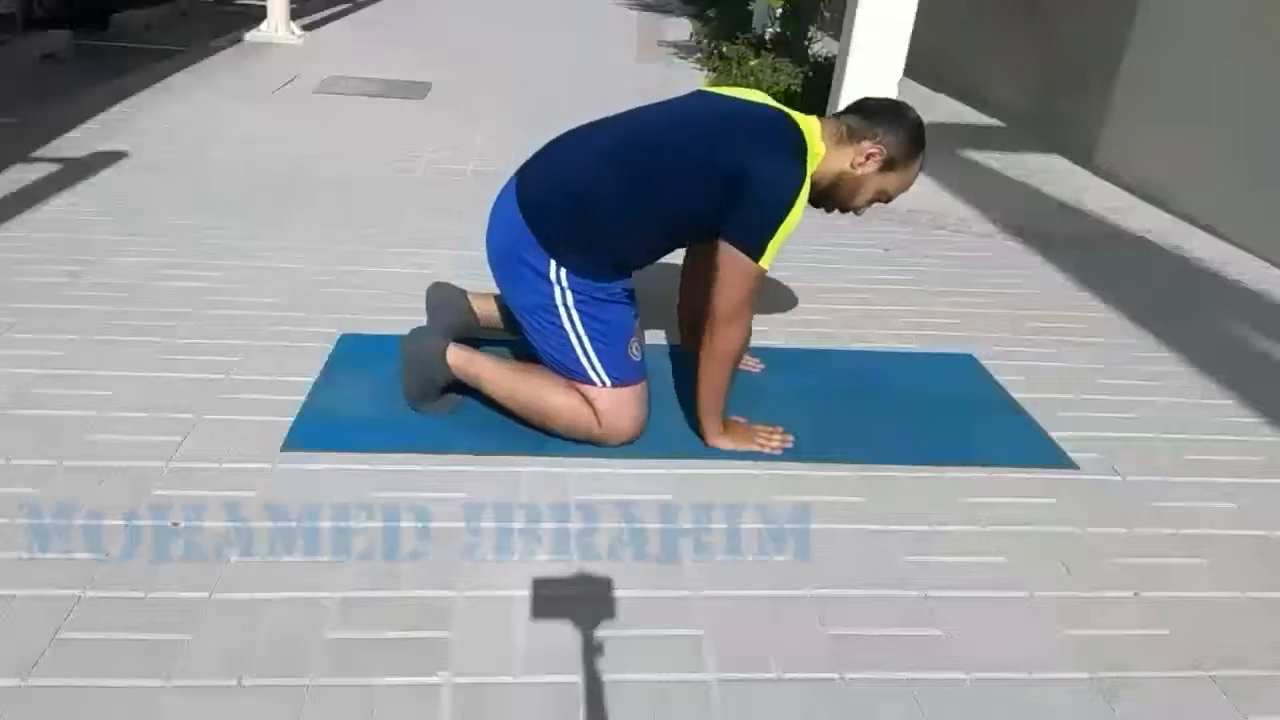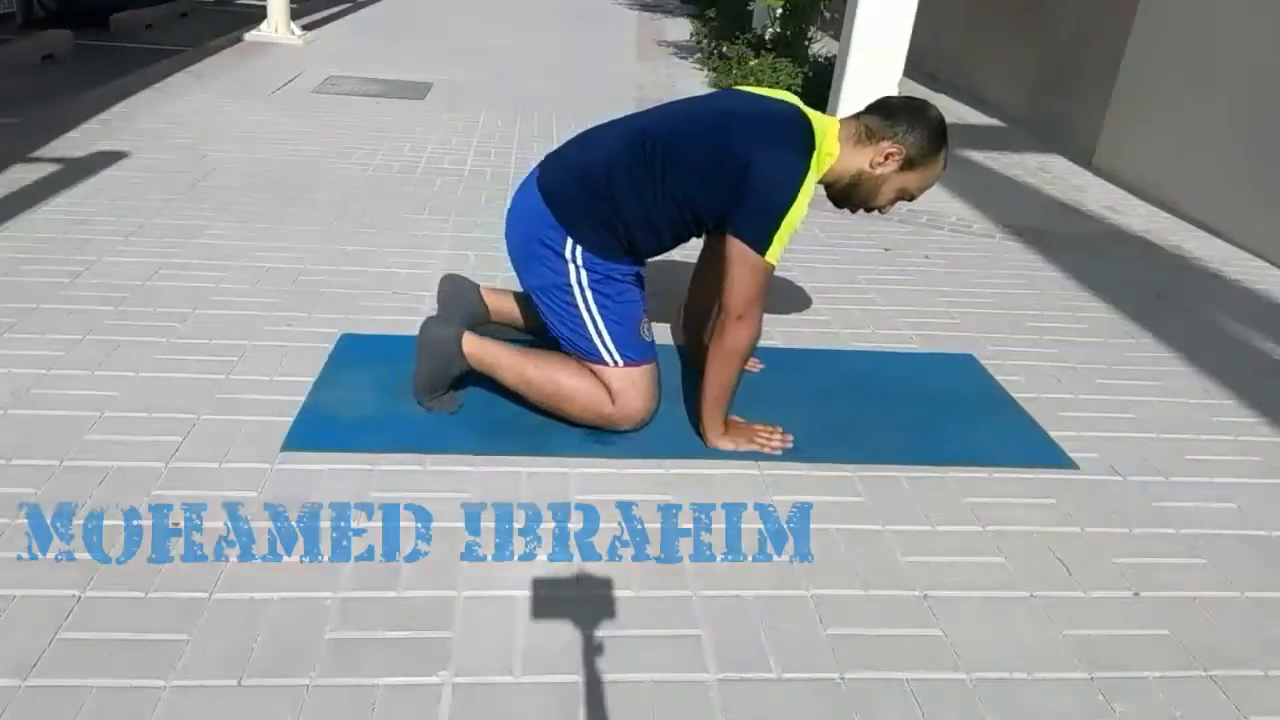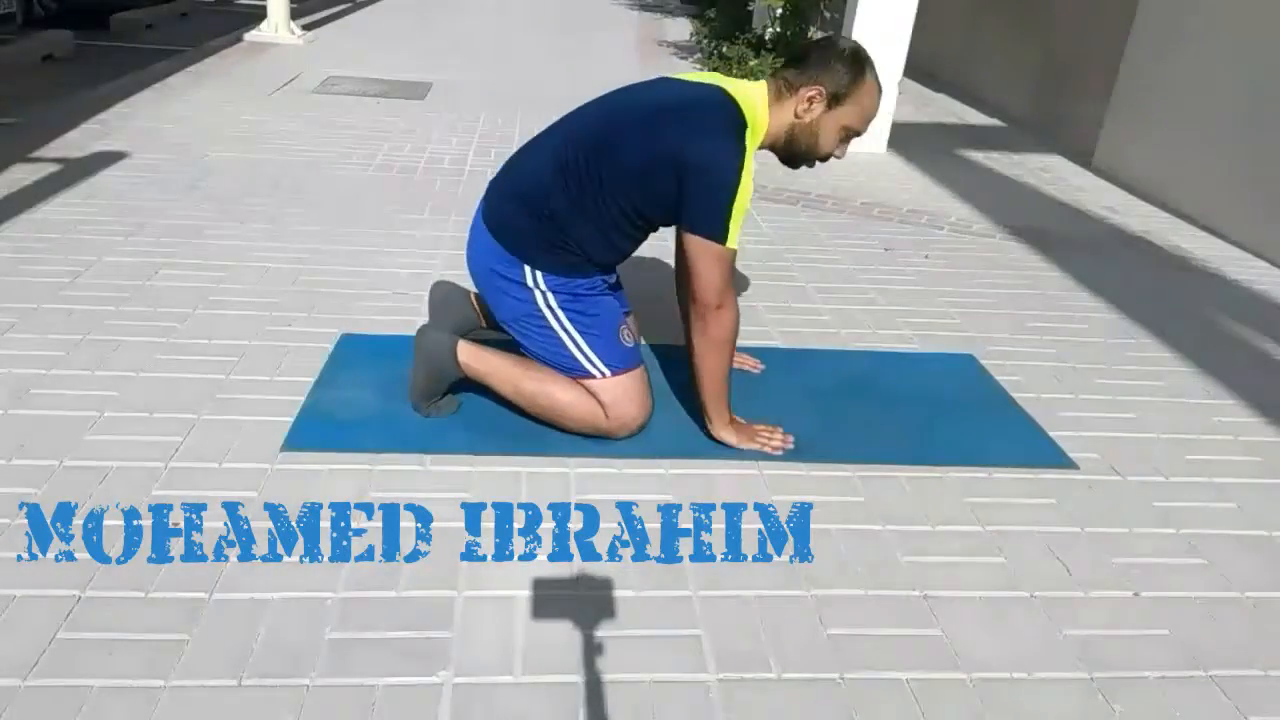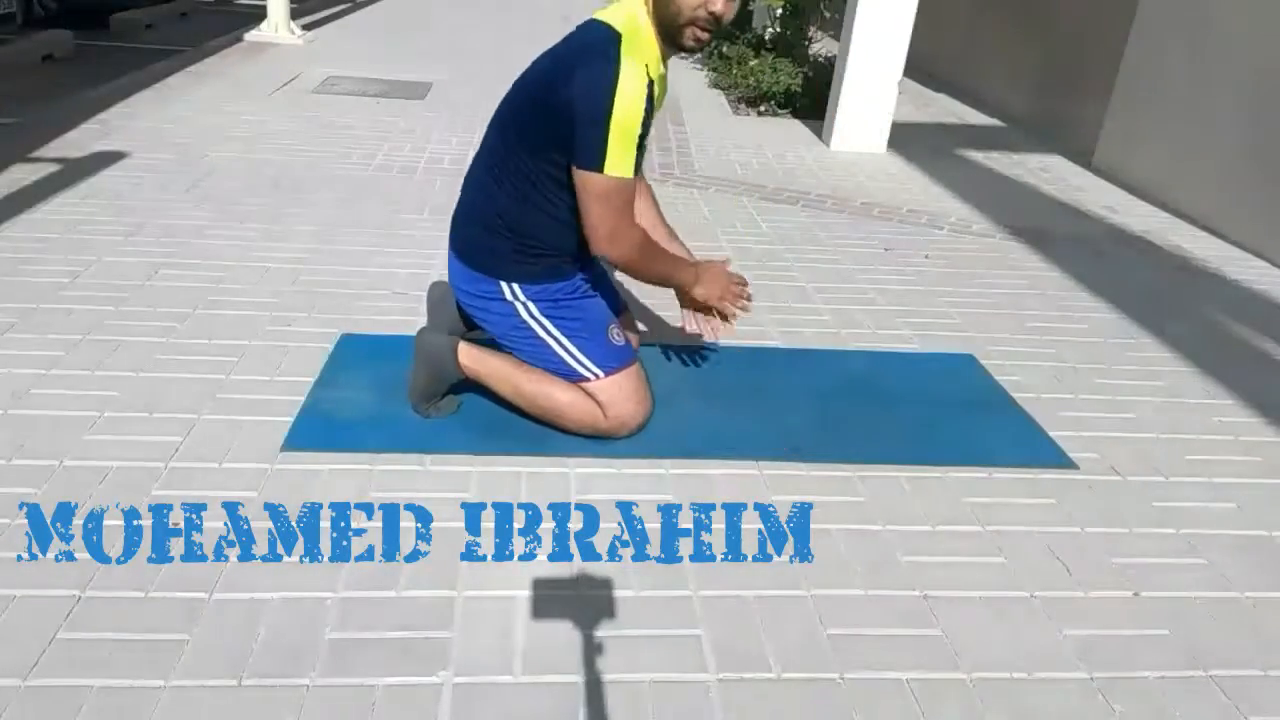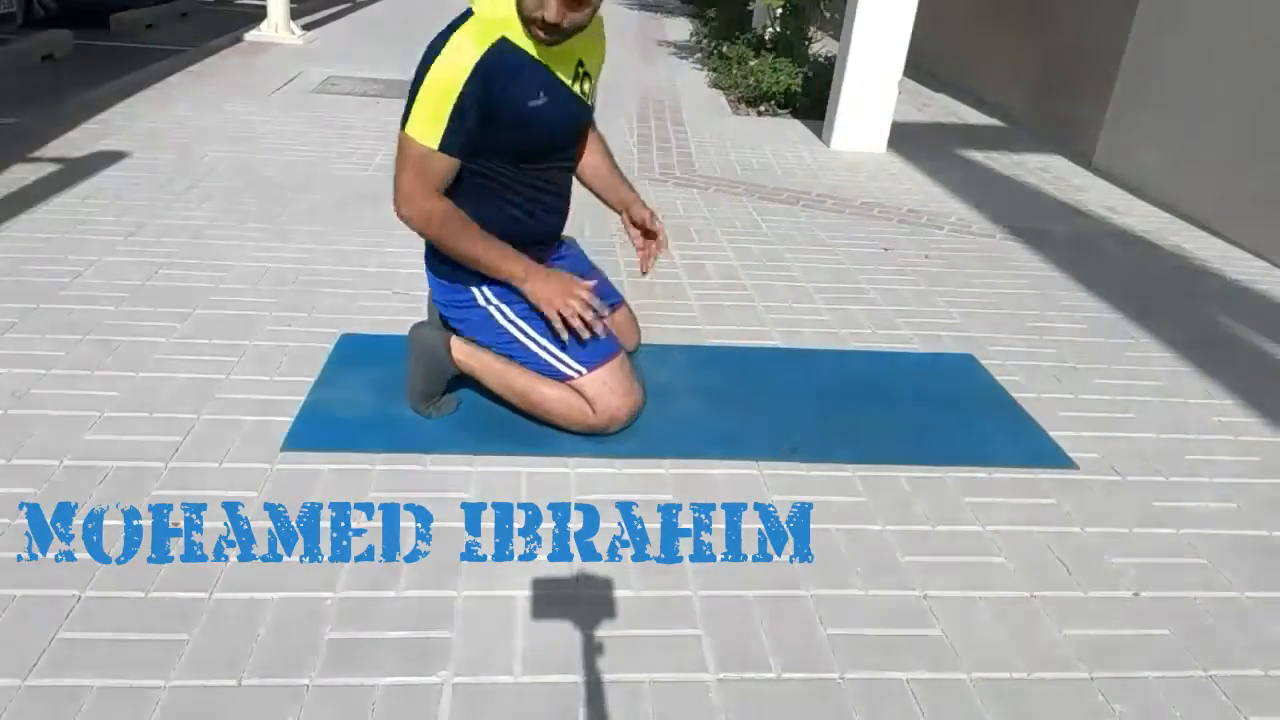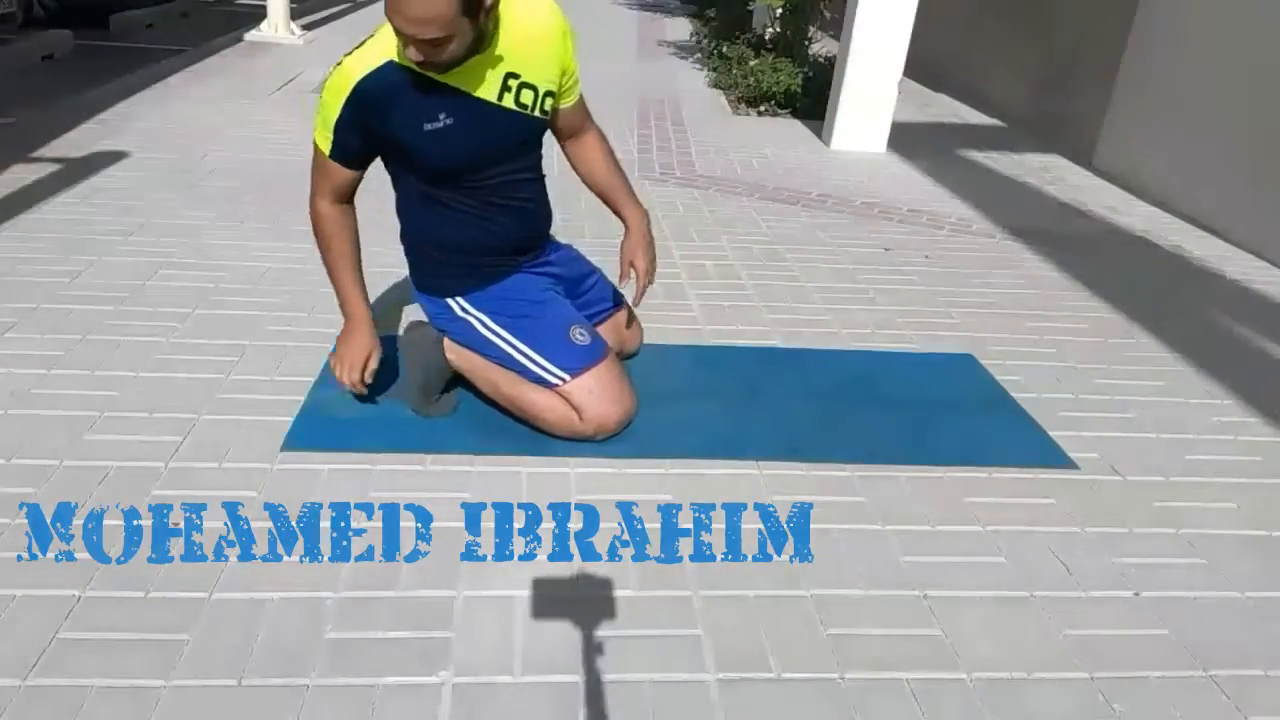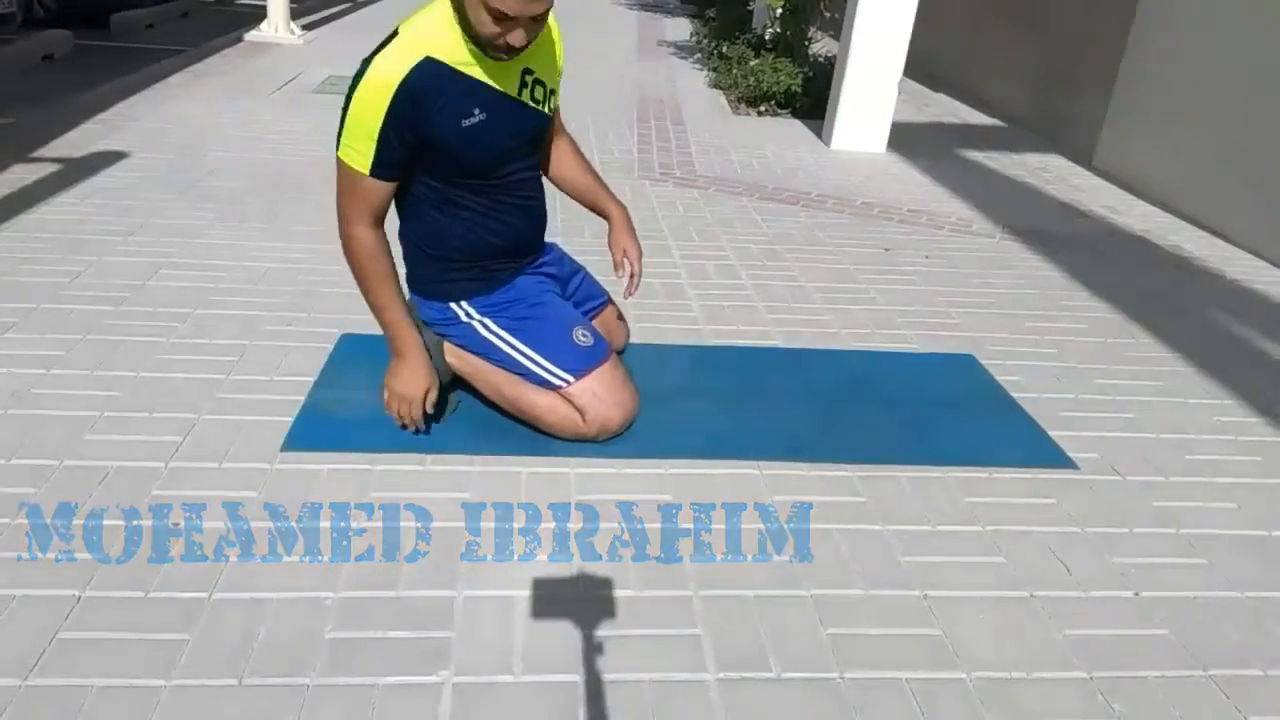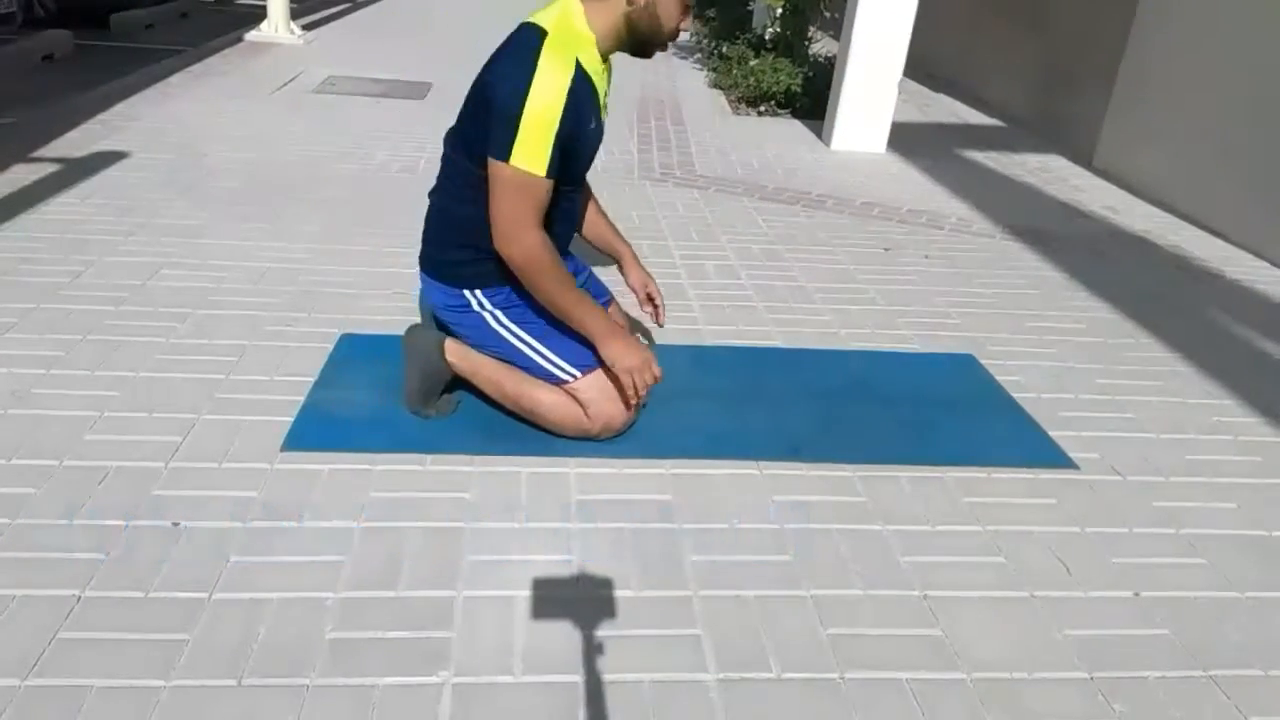
dt=0.4s
person 1, frame 1
left shoulder: (768, 125)
right shoulder: (779, 175)
left elbow: (704, 252)
right elbow: (729, 314)
left wrist: (698, 347)
right wrist: (714, 426)
left hip: (534, 210)
right hip: (552, 247)
left knee: (601, 340)
right knee: (618, 418)
left ankle: (465, 308)
right ankle: (450, 357)
person 1, frame 2
left shoulder: (789, 128)
right shoulder: (785, 169)
left elbow: (718, 246)
right elbow: (740, 313)
left wrist: (696, 344)
right wrist: (715, 427)
left hip: (558, 204)
right hip: (567, 231)
left knee: (593, 327)
right knee: (629, 401)
left ankle: (477, 301)
right ankle: (462, 346)
person 1, frame 3
left shoulder: (720, 105)
right shoulder: (720, 149)
left elbow: (692, 247)
right elbow: (713, 302)
left wrist: (704, 347)
right wrist: (720, 421)
left hip: (524, 226)
right hip: (527, 257)
left knee: (622, 344)
right knee: (624, 409)
left ankle: (476, 308)
right ankle: (458, 353)
person 1, frame 4
left shoulder: (637, 47)
right shoulder: (617, 71)
left elbow: (626, 186)
right elbow: (611, 238)
left wrist: (686, 266)
right wrist: (694, 278)
left hip: (541, 248)
right hip: (507, 270)
left knee: (624, 339)
right knee: (624, 409)
left ankle: (471, 312)
right ankle: (460, 356)
person 1, frame 5
right shoulder: (467, 56)
right elbow: (415, 200)
left wrist: (629, 204)
right wrist: (530, 278)
left hip: (542, 249)
right hip: (481, 274)
left knee: (624, 335)
right knee: (616, 403)
left ankle: (464, 323)
right ankle: (455, 349)
person 1, frame 6
right shoulder: (365, 82)
left elbow: (579, 133)
right elbow: (330, 201)
left wrist: (634, 219)
right wrist: (359, 321)
left hip: (542, 252)
right hip: (469, 284)
left knee: (625, 336)
right knee: (609, 411)
left ankle: (475, 340)
right ankle: (451, 350)
person 1, frame 7
left shoulder: (540, 36)
right shoulder: (395, 79)
right elbow: (361, 225)
left wrist: (616, 214)
right wrist: (407, 350)
left hip: (534, 255)
right hip: (470, 289)
left knee: (613, 334)
right knee: (611, 411)
left ankle: (466, 340)
right ankle: (447, 352)
person 1, frame 8
left shoulder: (586, 51)
right shoulder: (547, 66)
right elbow: (516, 236)
left wrist: (627, 258)
right wrist: (609, 340)
right hip: (481, 278)
left knee: (619, 335)
right knee: (611, 409)
left ankle: (456, 322)
right ankle: (452, 351)
